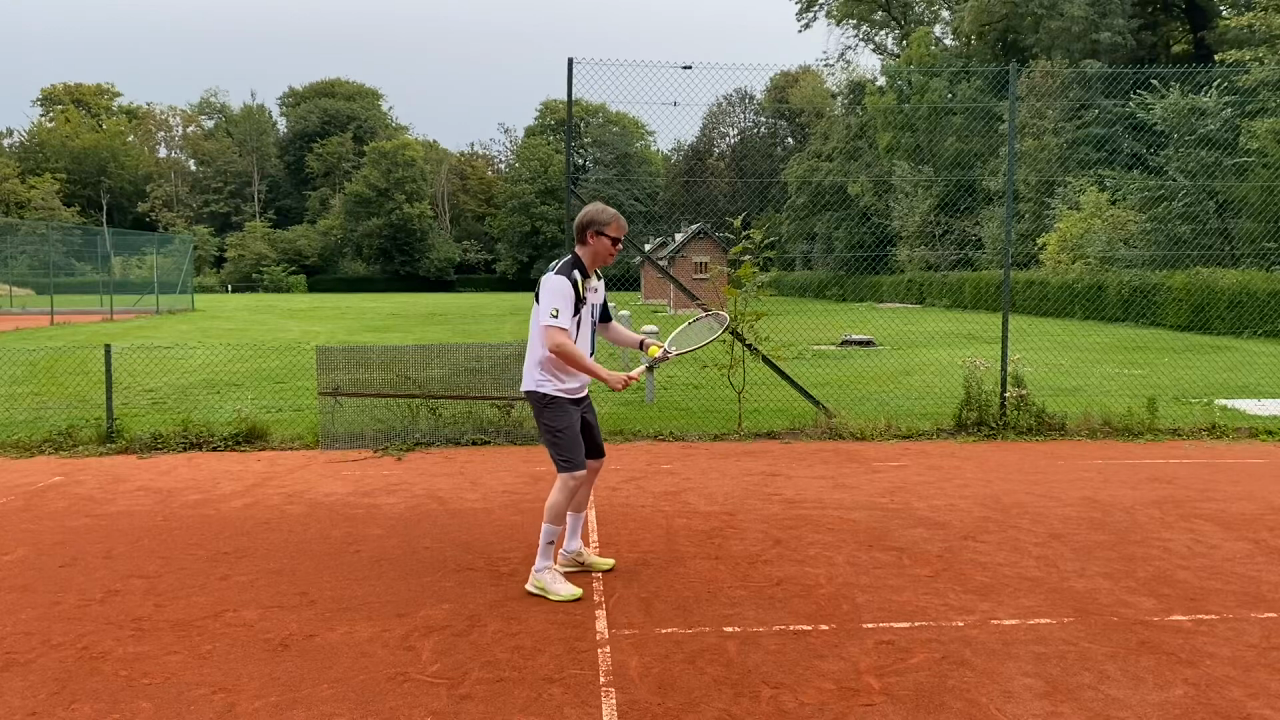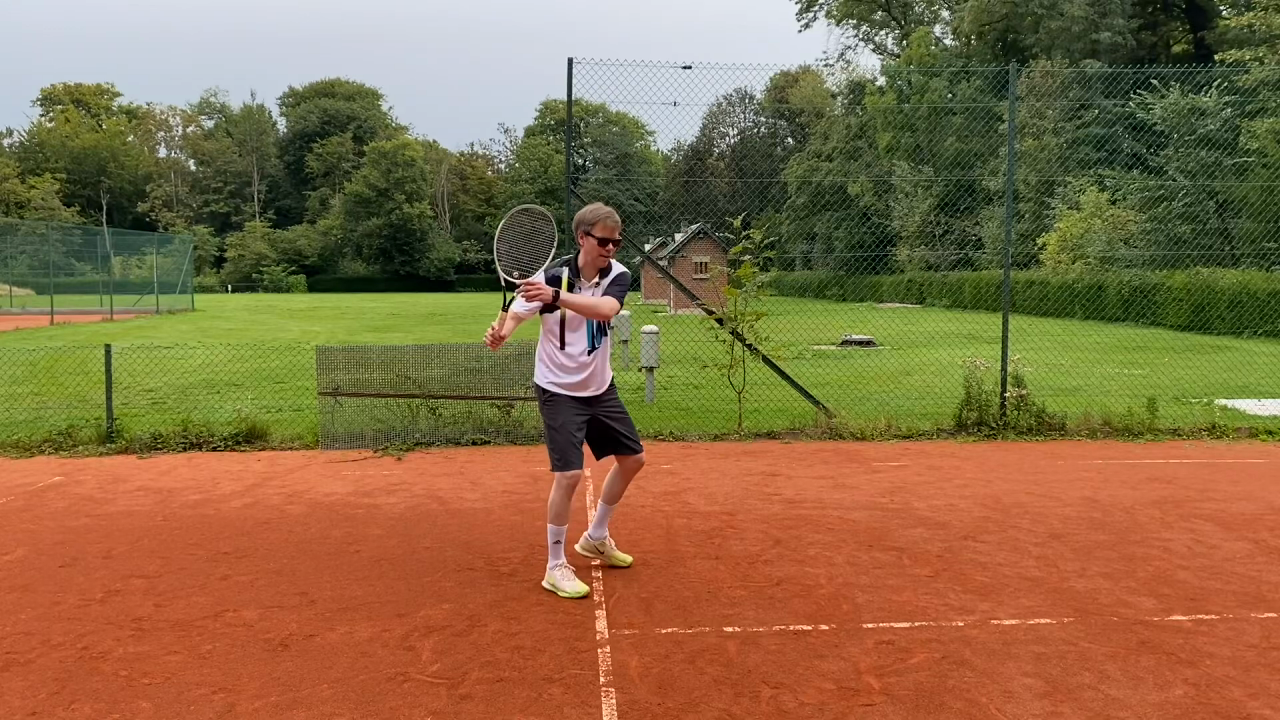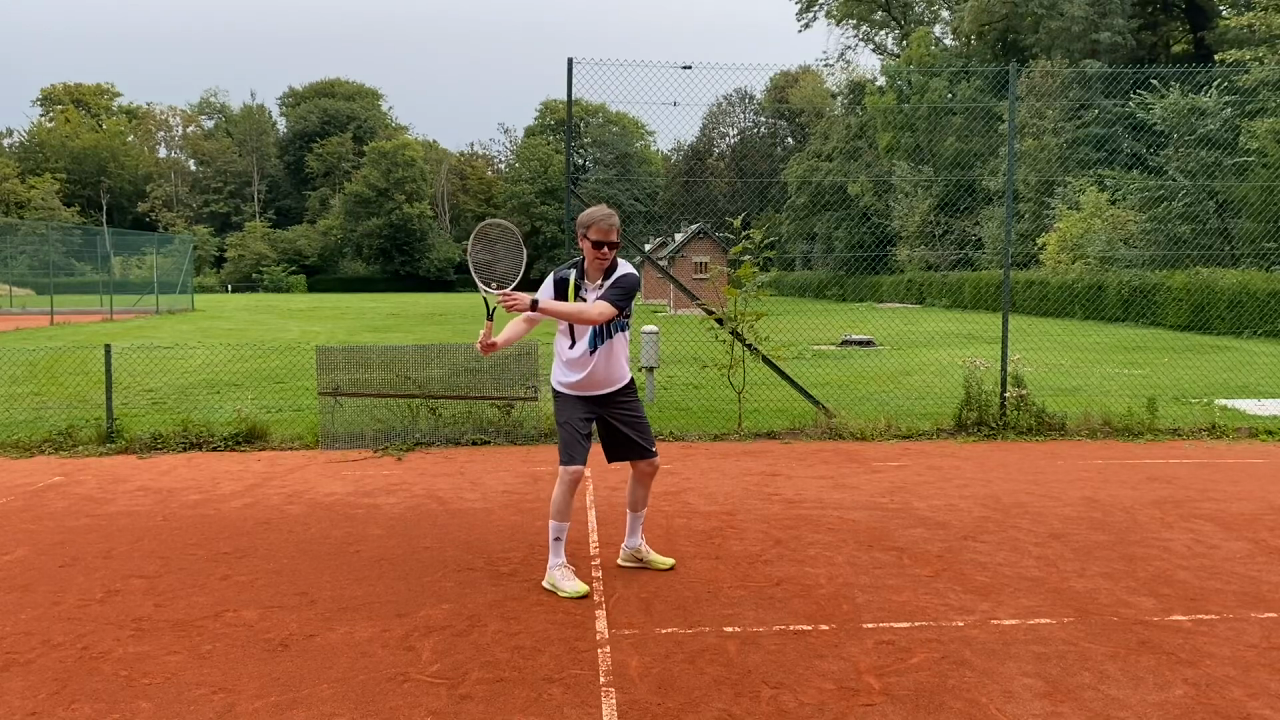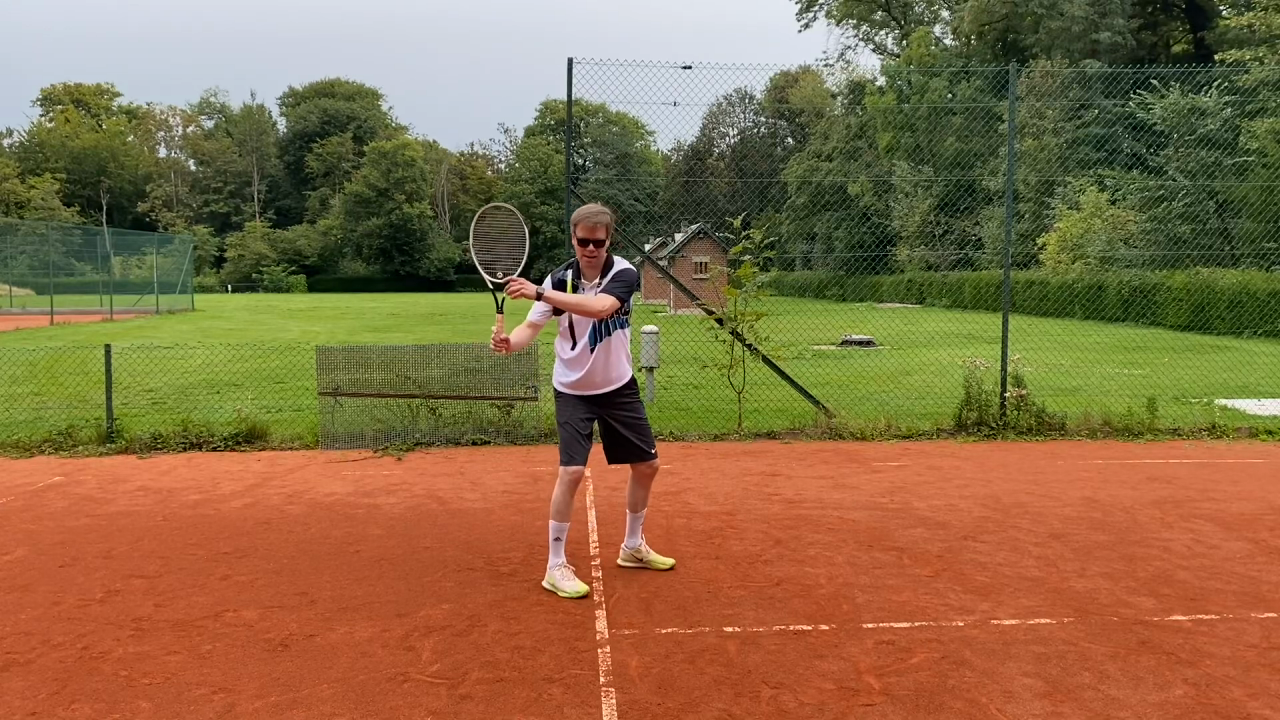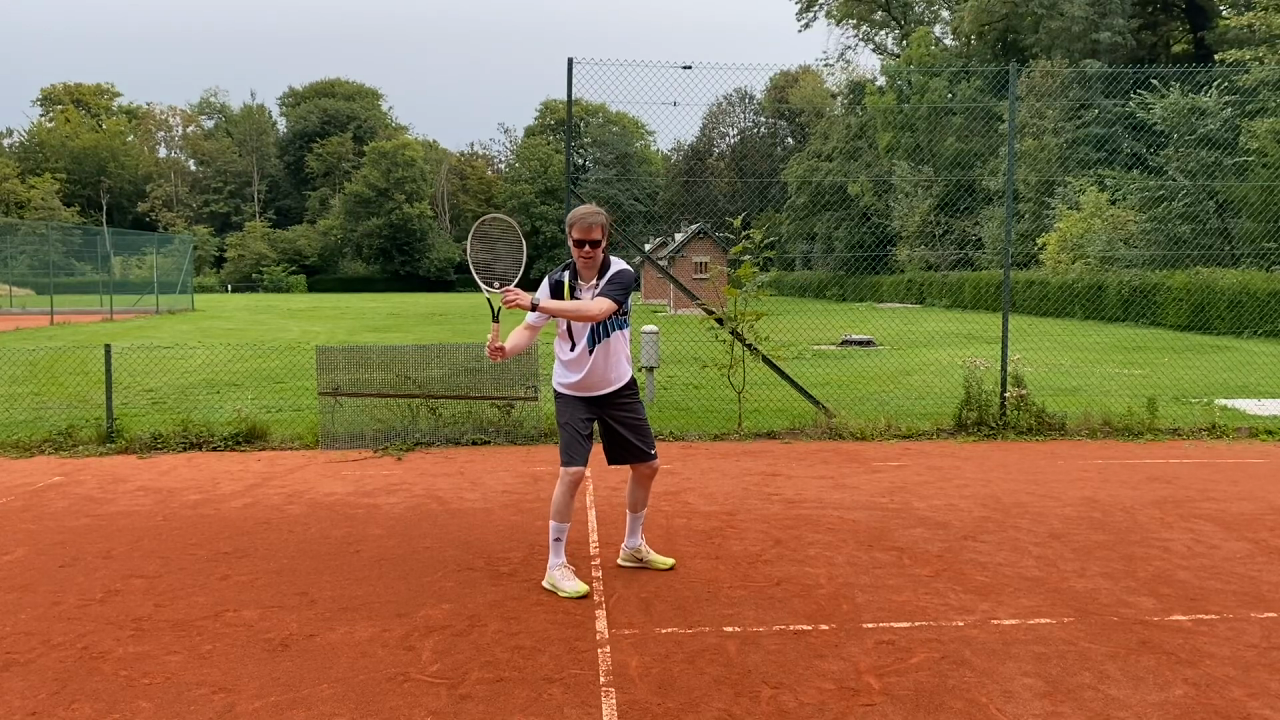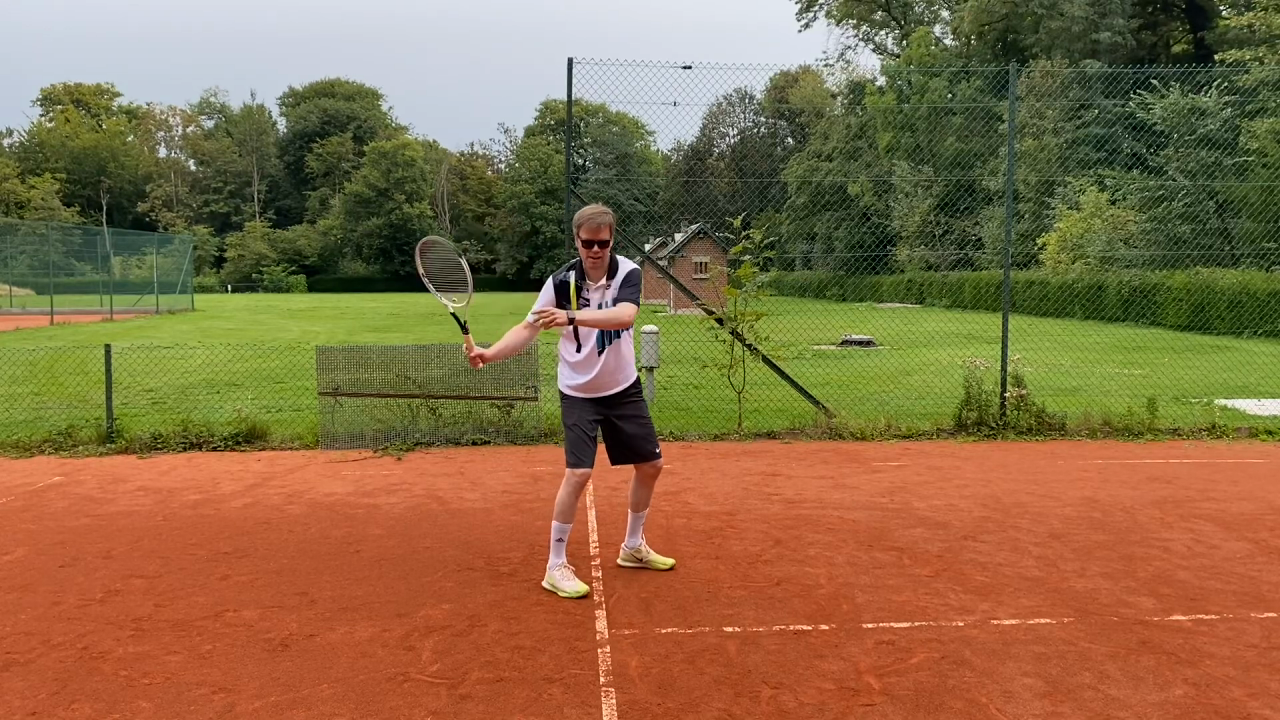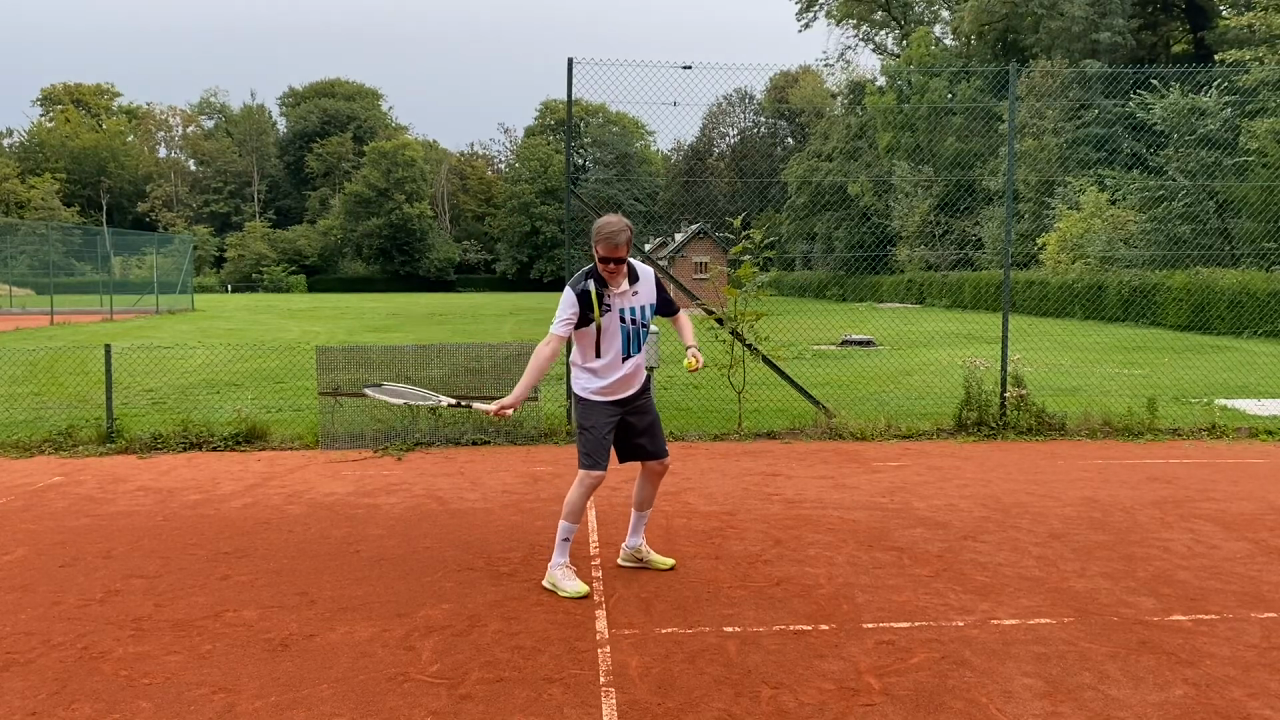
dt=0.5s
person 1, frame 1
left shoulder: (595, 279)
right shoulder: (561, 279)
left elbow: (604, 326)
right elbow: (556, 343)
left wrist: (643, 342)
right wrist: (604, 375)
left hip: (575, 390)
right hip: (550, 391)
left knee: (592, 465)
right knee: (572, 474)
left ankle: (572, 549)
right ankle: (542, 570)
person 1, frame 2
left shoulder: (619, 276)
right shoulder: (552, 275)
left elbow: (605, 309)
right elbow: (514, 314)
left wrist: (555, 297)
right wrist: (498, 333)
left hip: (600, 388)
right hip: (559, 391)
left knee: (633, 459)
right knee: (569, 475)
left ankle: (596, 536)
right ankle: (555, 567)
person 1, frame 3
left shoulder: (626, 277)
right shoulder: (562, 278)
left elbow: (595, 314)
right elbow: (528, 320)
left wrist: (536, 302)
right wrist: (498, 340)
left hip: (618, 388)
right hip: (572, 391)
left knee: (647, 465)
right knee: (572, 472)
left ankle: (633, 546)
right ankle: (556, 567)
person 1, frame 4
left shoulder: (625, 273)
right shoulder: (558, 279)
left elbow: (599, 307)
right elbow: (532, 325)
left wrist: (538, 293)
right wrist: (509, 342)
left hip: (619, 388)
right hip: (573, 391)
left knee: (647, 465)
right knee: (572, 472)
left ankle: (633, 546)
right ankle: (556, 567)
person 1, frame 5
left shoulder: (622, 274)
right shoulder: (556, 280)
left elbow: (596, 311)
right elbow: (529, 328)
left wrist: (534, 302)
right wrist: (505, 347)
left hip: (619, 388)
right hip: (573, 392)
left knee: (647, 466)
right knee: (572, 473)
left ankle: (633, 546)
right ankle: (556, 567)
person 1, frame 6
left shoulder: (627, 273)
right shoulder: (561, 281)
left elbow: (624, 315)
right elbow: (528, 327)
left wrist: (573, 317)
right wrist: (489, 353)
left hip: (624, 389)
right hip: (579, 393)
left knee: (650, 466)
right knee: (578, 473)
left ankle: (633, 546)
right ankle: (556, 567)
person 1, frame 7
left shoulder: (647, 277)
right shoulder: (580, 289)
left elbow: (677, 314)
right elbow: (551, 344)
left wrist: (691, 347)
right wrist: (517, 395)
left hip: (636, 390)
right hip: (595, 395)
left knee: (657, 464)
right knee: (591, 475)
left ankle: (634, 546)
right ankle: (557, 566)
